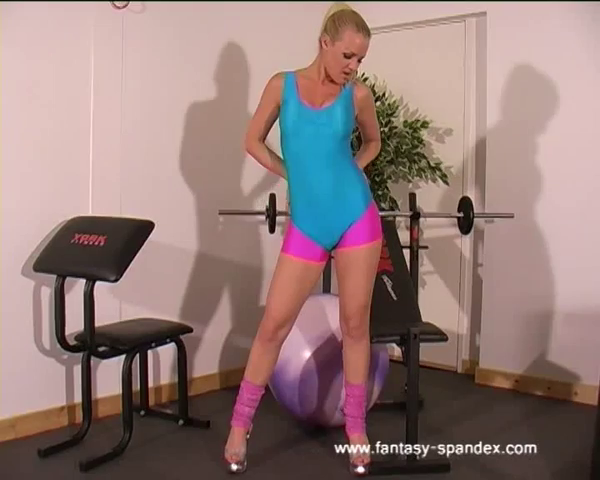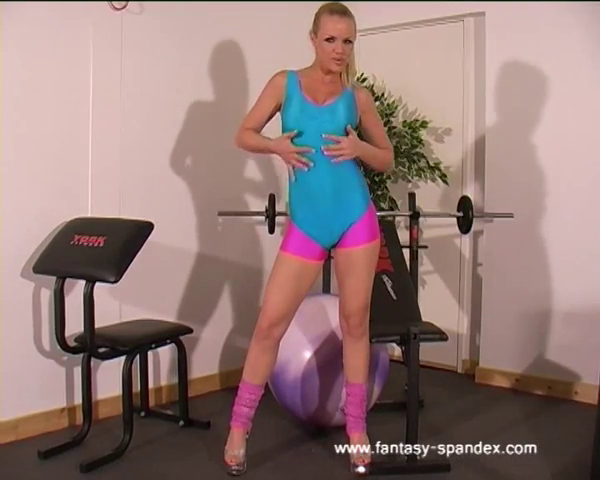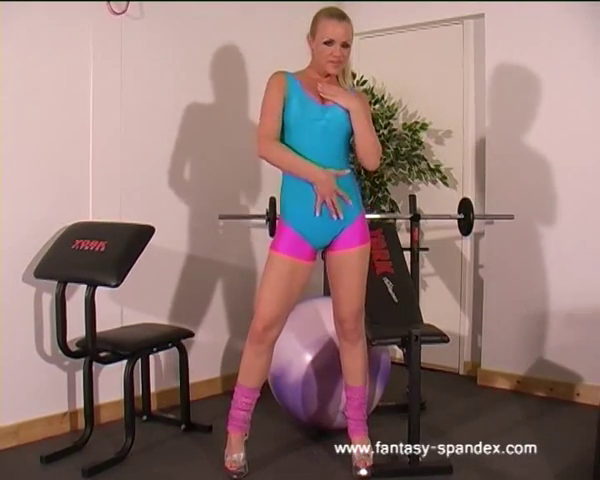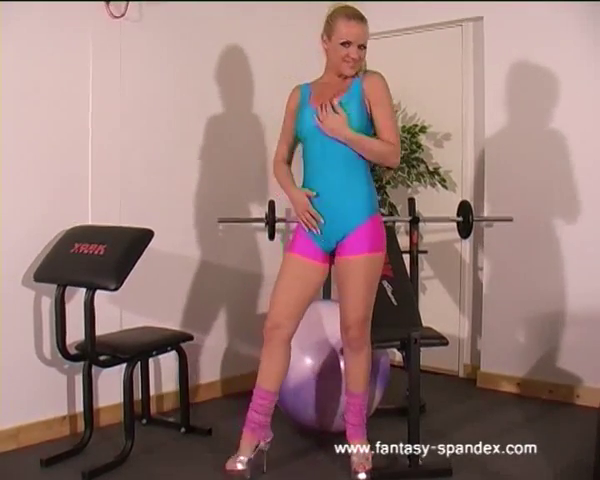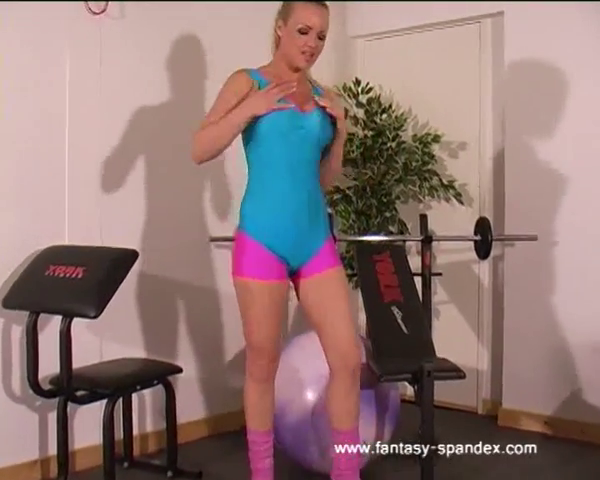
dt=1s
person 1, frame 1
left shoulder: (358, 95)
right shoulder: (282, 85)
right elbow: (253, 141)
left wrist: (350, 171)
right wrist: (295, 175)
left hip: (356, 216)
right hip: (306, 223)
left knee: (355, 324)
right knee: (273, 323)
left ankle: (356, 428)
right ankle: (240, 424)
person 1, frame 2
left shoulder: (358, 96)
right shoulder: (284, 83)
left elbow: (387, 157)
right elbow: (244, 134)
left wrist: (358, 148)
right wrist: (276, 146)
left hip: (355, 217)
right hip: (305, 223)
left knee: (355, 324)
right knee: (269, 323)
left ankle: (356, 428)
right ankle: (239, 426)
person 1, frame 3
left shoulder: (354, 98)
right shoulder: (283, 83)
left elbow: (371, 159)
right elbow: (266, 145)
left wrist: (353, 106)
right wrist: (317, 176)
left hip: (348, 221)
right hip: (298, 222)
left knee: (350, 326)
right knee: (263, 326)
left ankle: (358, 431)
right ankle: (237, 430)
person 1, frame 4
left shoulder: (371, 84)
right shoulder: (300, 95)
left elbow: (392, 154)
right elbow: (281, 159)
left wrist: (344, 132)
right wrist: (293, 193)
left hip: (360, 221)
right hip: (312, 223)
left knee: (355, 332)
right knee: (277, 326)
left ankle: (356, 435)
right ankle: (254, 433)
person 1, frame 5
left shoulder: (324, 98)
right shoulder: (247, 81)
right elbow: (199, 150)
left wrist: (340, 130)
right wrist: (249, 109)
left hip: (315, 238)
right hip: (261, 238)
left knee: (348, 357)
right knee: (261, 362)
